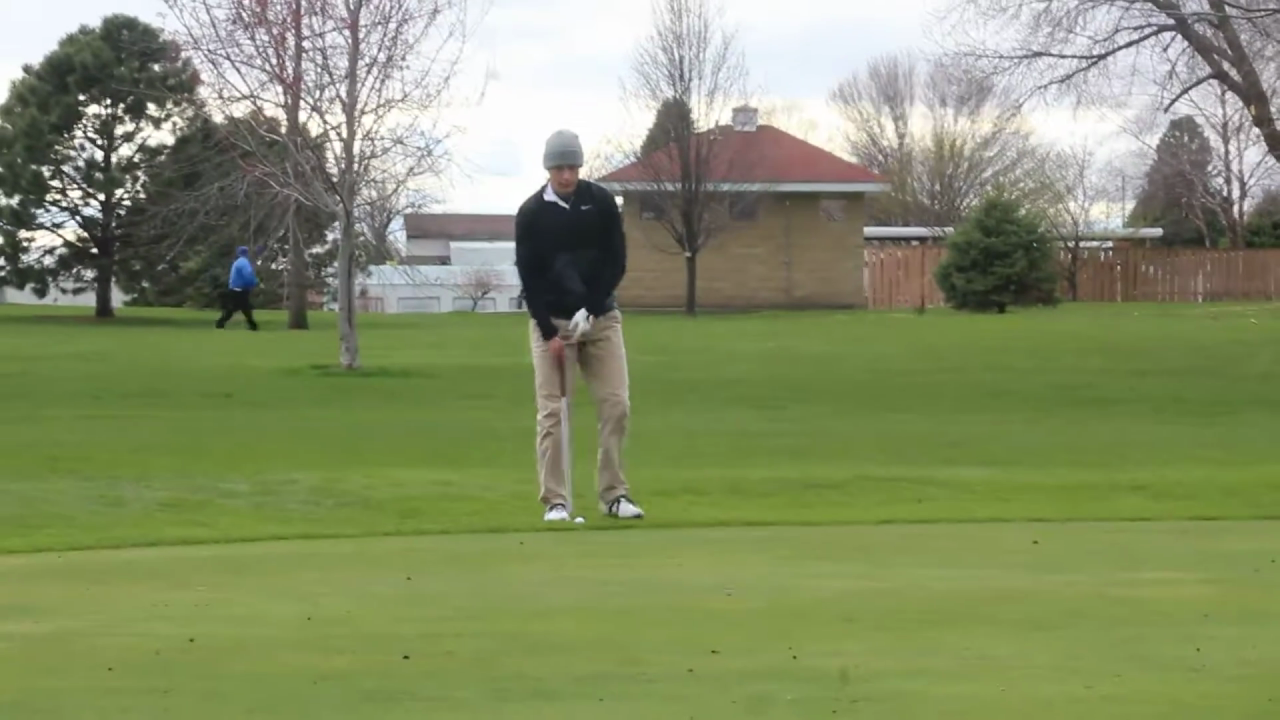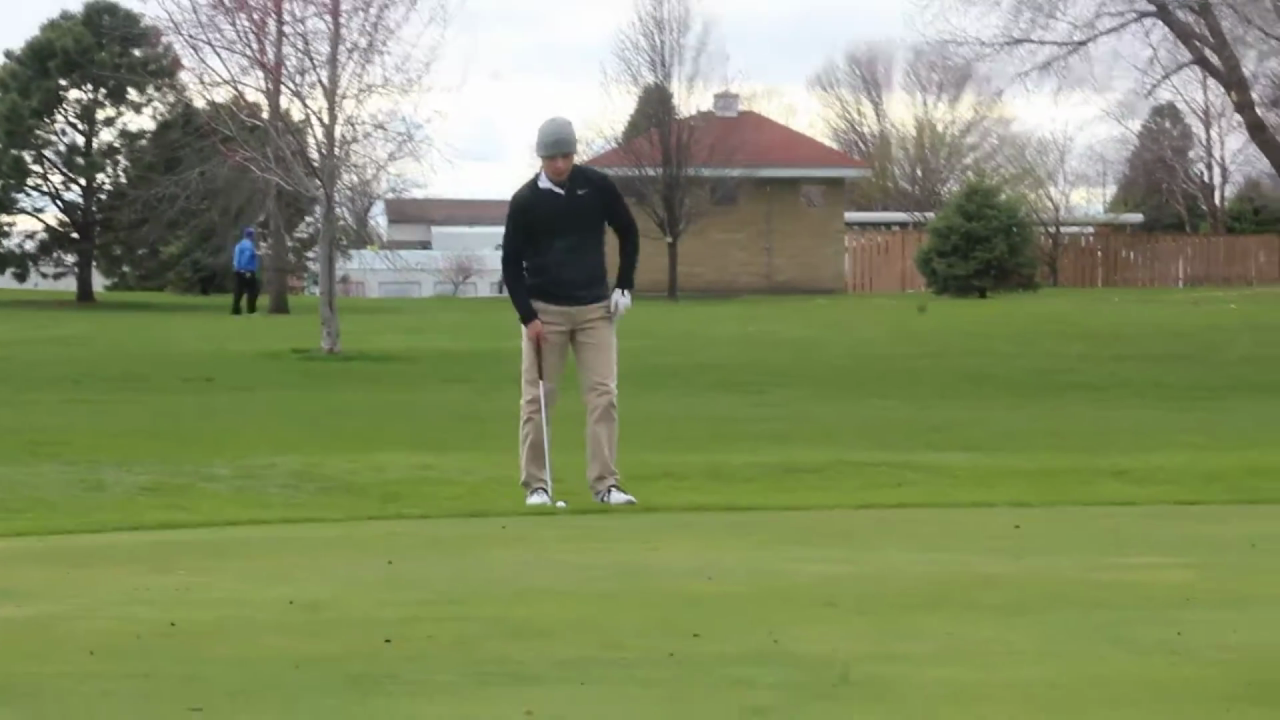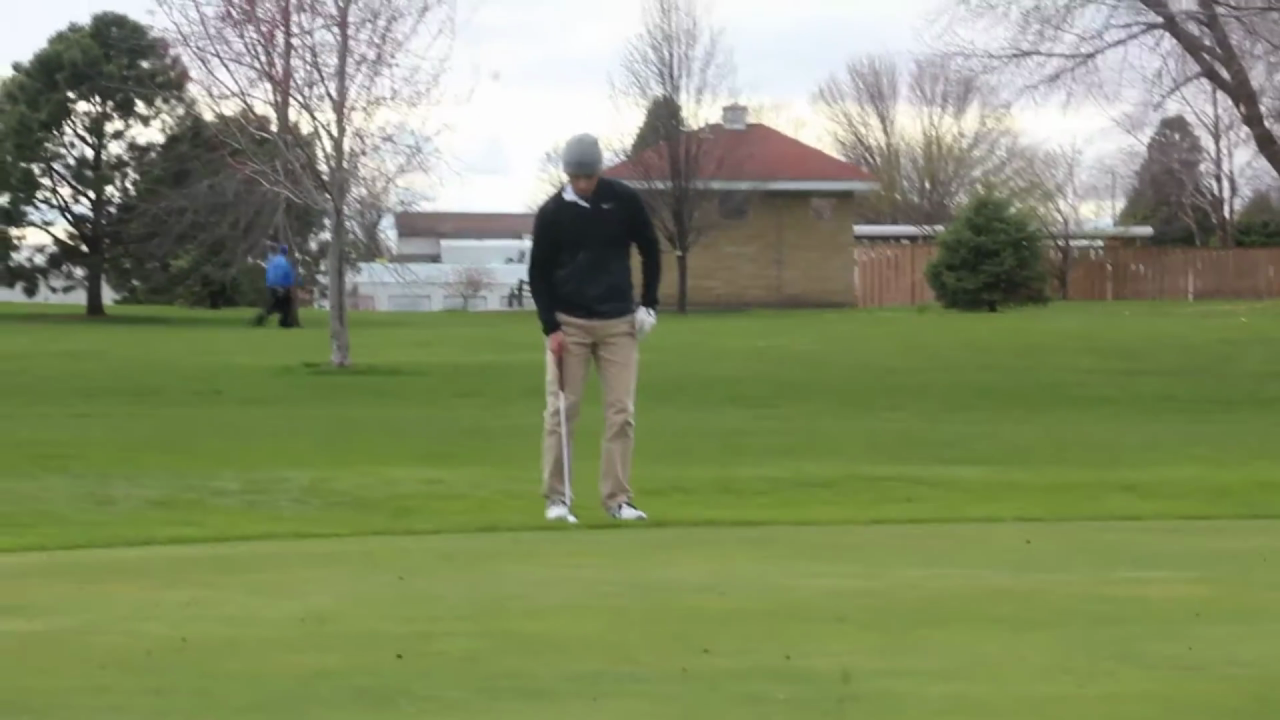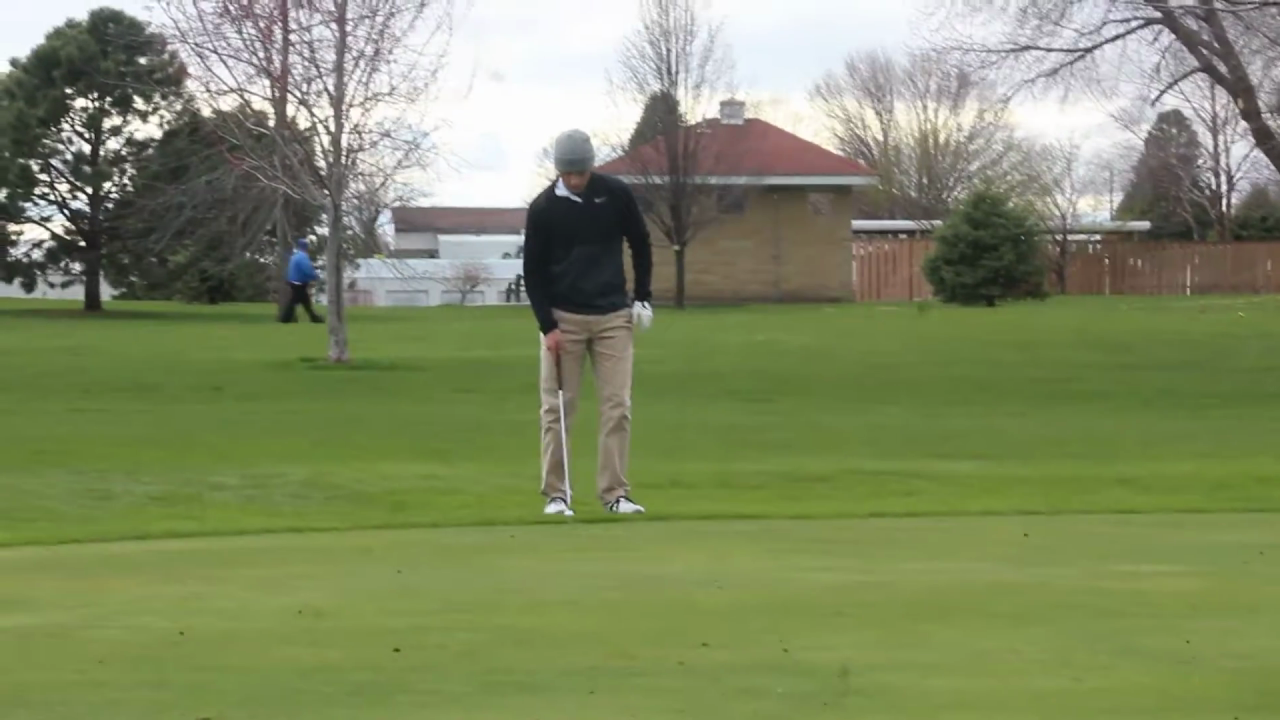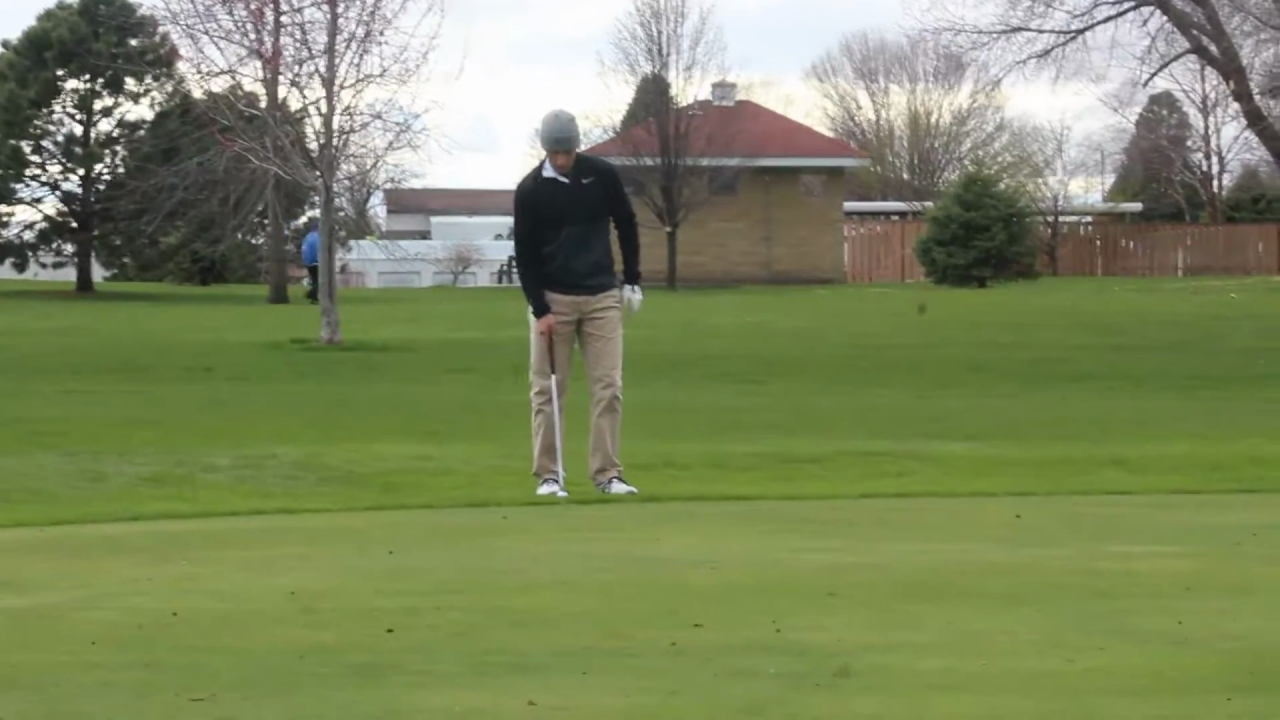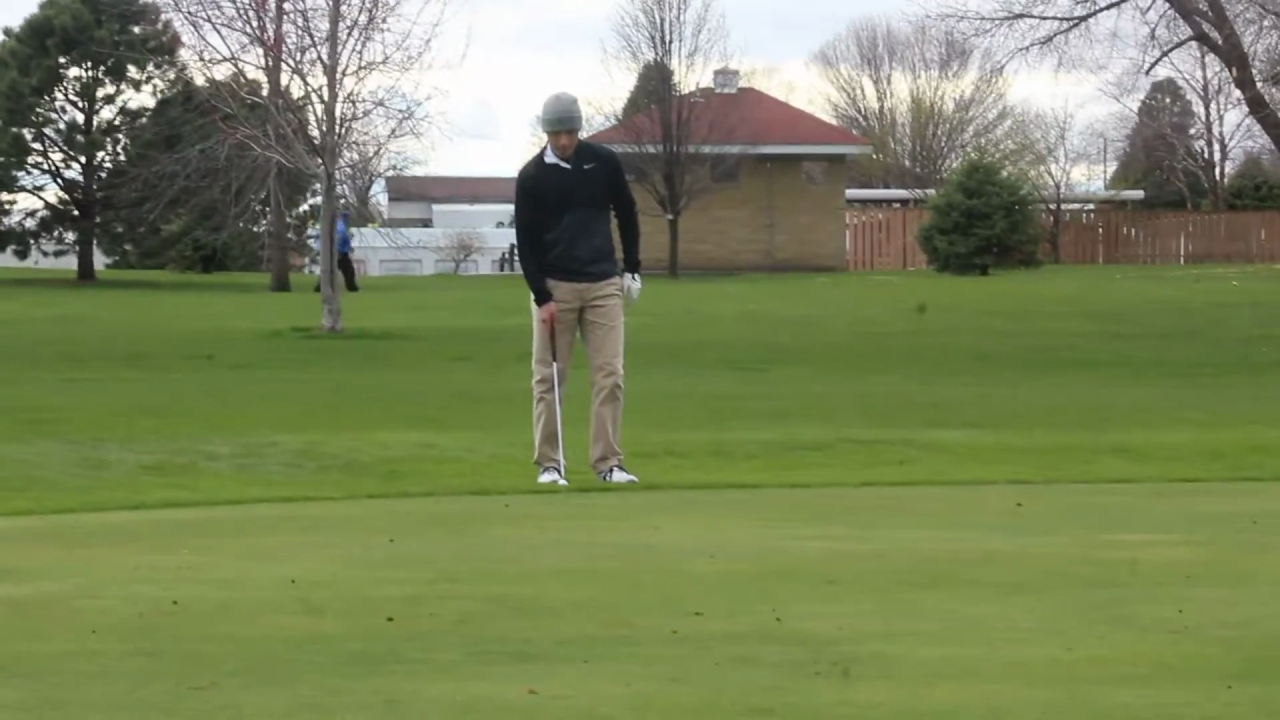
dt=0.3s
person 1, frame 1
left shoulder: (601, 201)
right shoulder: (531, 213)
left elbow: (616, 262)
right elbow: (529, 277)
left wrist: (589, 310)
right wrist: (549, 332)
left hip: (600, 317)
right hip: (551, 322)
left knee: (616, 405)
right knee: (551, 412)
left ankle: (613, 493)
right ankle: (555, 500)
person 1, frame 2
left shoulder: (599, 186)
right shoulder: (525, 200)
left elbow: (628, 233)
right elbow: (512, 262)
left wrist: (624, 286)
right wrist: (527, 316)
left hip: (595, 307)
right hip: (544, 309)
left knee: (603, 394)
right knee: (536, 398)
left ankle: (605, 483)
right ankle: (536, 484)
person 1, frame 3
left shoulder: (625, 200)
right shoulder: (552, 212)
left elbow: (651, 251)
right elbow: (539, 273)
left wrist: (648, 303)
right wrist: (550, 327)
left hip: (618, 321)
right hip: (568, 322)
left knee: (621, 411)
right knee: (560, 410)
left ankle: (617, 498)
right ankle: (556, 496)
person 1, frame 4
left shoulder: (617, 194)
right shoulder: (543, 208)
left elbow: (640, 244)
right elbow: (533, 271)
left wrist: (642, 297)
right wrist: (547, 325)
left hip: (613, 315)
right hip: (562, 317)
left knee: (617, 406)
right knee: (556, 407)
left ankle: (614, 492)
right ankle: (555, 493)
person 1, frame 5
left shoulder: (603, 174)
right shoulder: (530, 190)
left elbow: (626, 225)
right elbow: (524, 255)
left wrist: (632, 280)
right wrist: (539, 309)
left hip: (602, 295)
right hip: (552, 299)
left knee: (608, 386)
right knee: (546, 389)
left ankle: (607, 473)
right ankle: (547, 474)
person 1, frame 6
left shoulder: (605, 161)
right shoulder: (531, 177)
left elbow: (627, 213)
right elbow: (526, 241)
left wrist: (632, 268)
right wrist: (541, 297)
left hip: (604, 284)
right hip: (554, 287)
left knee: (609, 375)
right knee: (547, 376)
left ankle: (608, 462)
right ankle: (548, 463)
